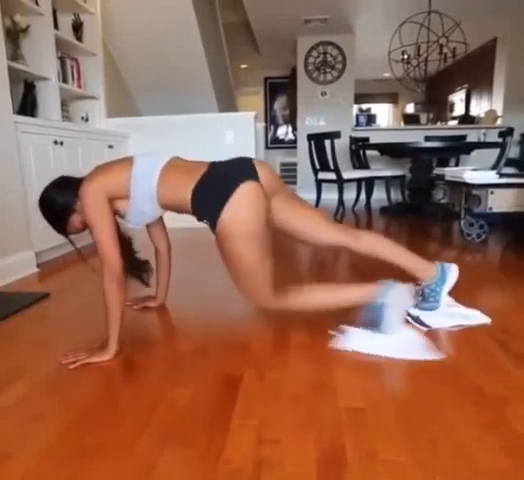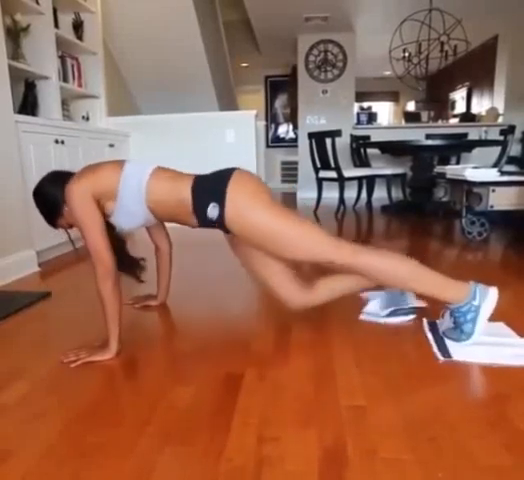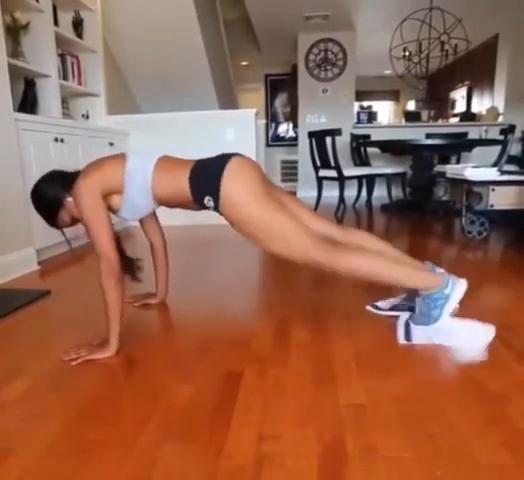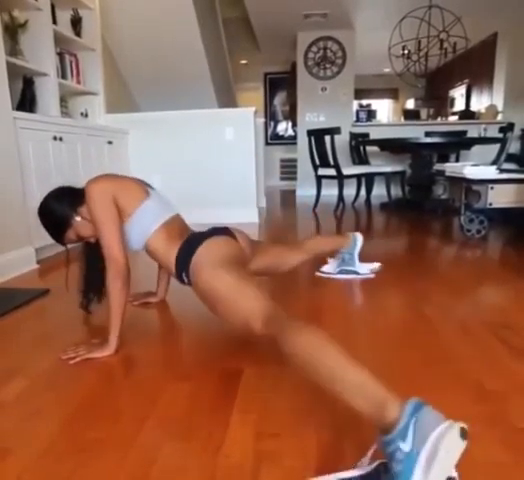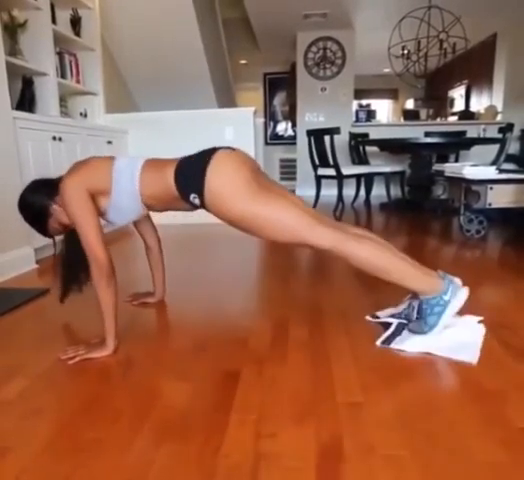
dt=1s
person 1, frame 1
left shoulder: (92, 190)
right shoulder: (124, 182)
left elbow: (112, 269)
right elbow: (161, 241)
left wrist: (109, 347)
right wrist: (158, 297)
left hip: (229, 196)
right hip: (245, 172)
left knee: (269, 300)
right knee: (338, 233)
left ankle: (380, 294)
right ankle: (433, 274)
person 1, frame 2
left shoulder: (79, 188)
right shoulder: (112, 191)
left elbow: (104, 267)
right elbow: (162, 241)
left wrist: (111, 344)
right wrist: (160, 296)
left hip: (226, 199)
right hip: (222, 207)
left knee: (342, 254)
right knee: (299, 297)
left ankle: (466, 297)
right ankle: (386, 282)
person 1, frame 3
left shoulder: (85, 187)
right shoulder: (117, 181)
left elbow: (109, 264)
right elbow: (155, 235)
left wrist: (111, 344)
right wrist: (159, 294)
left hip: (224, 181)
right hip: (231, 172)
left knee: (322, 252)
right knee: (331, 232)
left ankle: (435, 287)
right ankle: (425, 272)
person 1, frame 4
left shoulder: (98, 192)
right shoulder: (121, 190)
left elbow: (117, 264)
left wrist: (111, 341)
right wrist: (159, 292)
left hip: (204, 258)
right hip: (226, 239)
left knee: (274, 322)
right knee: (292, 253)
left ankle: (401, 420)
right ankle: (346, 242)
person 1, frame 5
left shoulder: (74, 187)
right shoulder: (102, 188)
left elbow: (101, 264)
right elbow: (149, 234)
left wrist: (109, 341)
right wrist: (158, 292)
left hip: (211, 175)
right hip: (220, 167)
left knee: (324, 236)
right knee: (326, 225)
left ankle: (437, 290)
right ankle: (427, 281)
